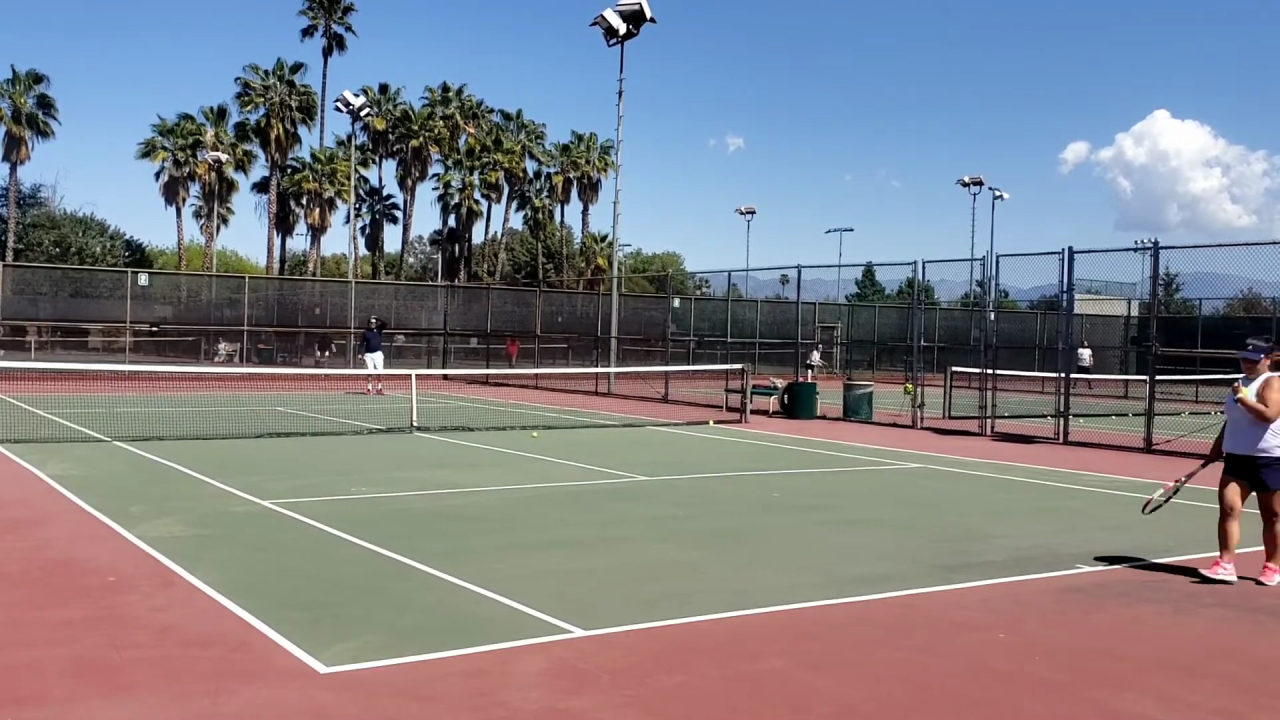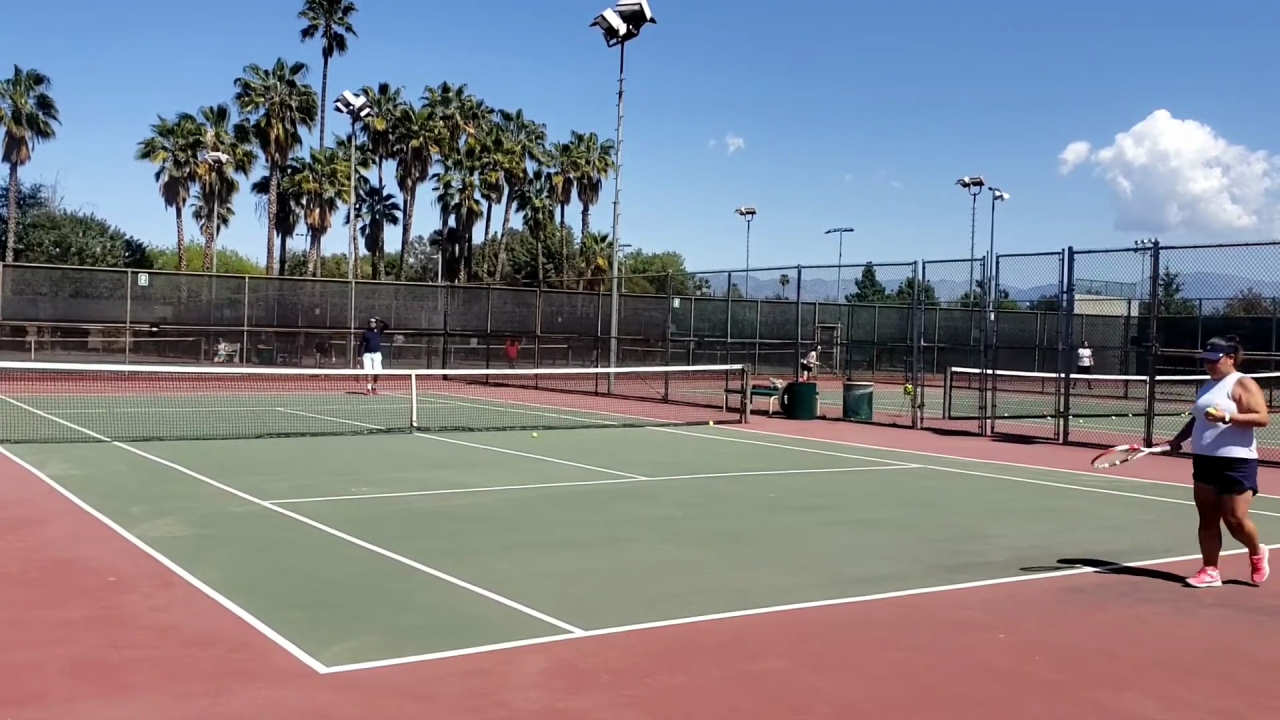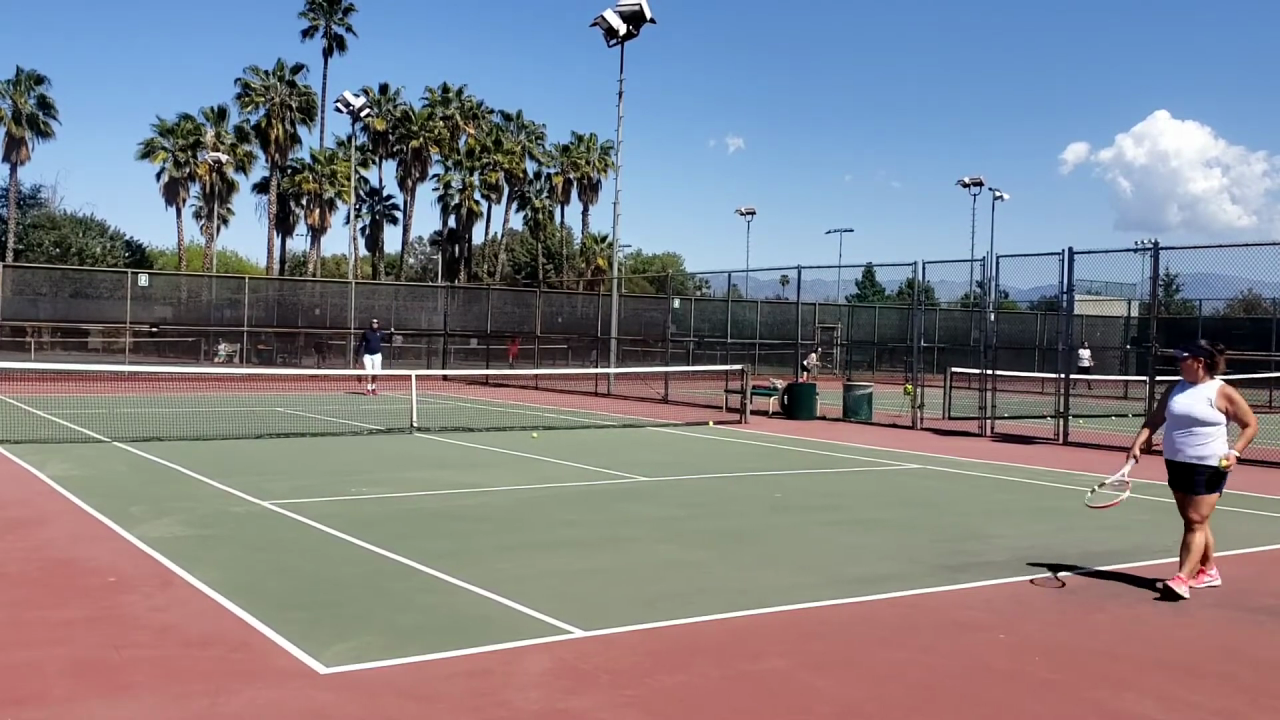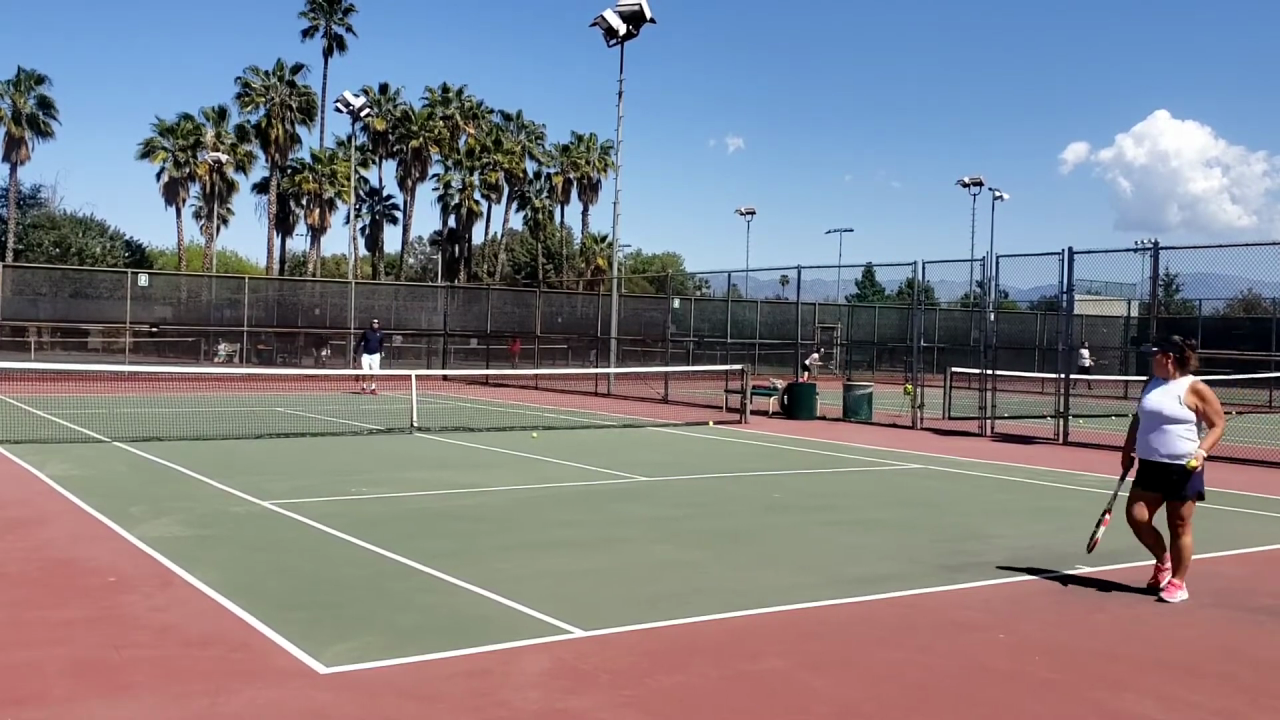
dt=0.3s
person 1, frame 1
right shoulder: (1241, 382)
left wrist: (1242, 399)
right wrist: (1218, 445)
right hip: (1236, 459)
right knee: (1228, 509)
right ankle: (1225, 565)
person 1, frame 2
left shoulder: (1243, 384)
right shoulder: (1206, 386)
left elbow: (1262, 418)
left wrist: (1227, 417)
right wrist: (1179, 438)
left hip: (1236, 463)
right hip: (1204, 461)
left knee: (1235, 519)
right knee: (1208, 517)
left ankle: (1257, 554)
right ankle: (1210, 570)
person 1, frame 3
left shoulder: (1224, 392)
right shoulder: (1176, 388)
left elbow: (1250, 425)
right elbow: (1156, 419)
left wrist: (1234, 452)
right wrist: (1139, 442)
left hip: (1208, 469)
right hip: (1177, 466)
left knee: (1196, 522)
right knee: (1194, 522)
left ankle: (1183, 579)
right ankle: (1208, 570)
person 1, frame 4
left shoulder: (1196, 389)
right shoulder: (1152, 384)
left elbow: (1218, 425)
right elbow: (1139, 420)
left wrist: (1202, 451)
right wrist: (1127, 451)
left hip: (1182, 470)
right hip: (1149, 466)
left knee: (1179, 526)
right knee: (1137, 518)
left ankle: (1178, 582)
right ankle: (1164, 563)
